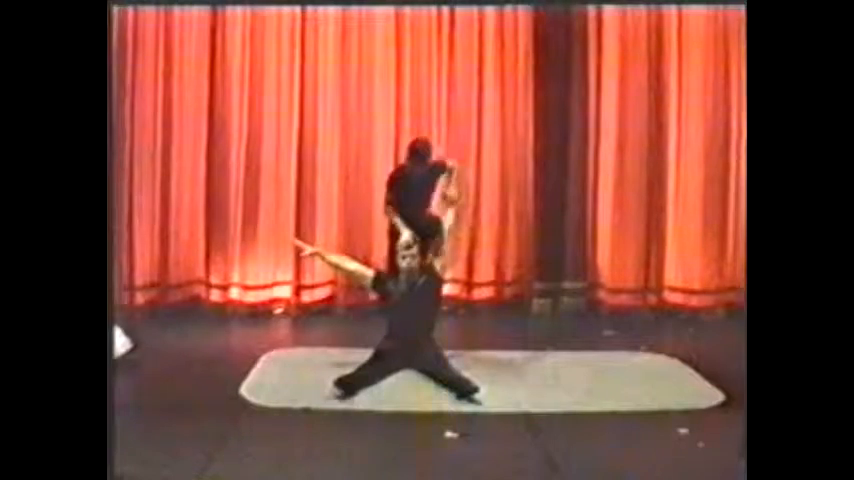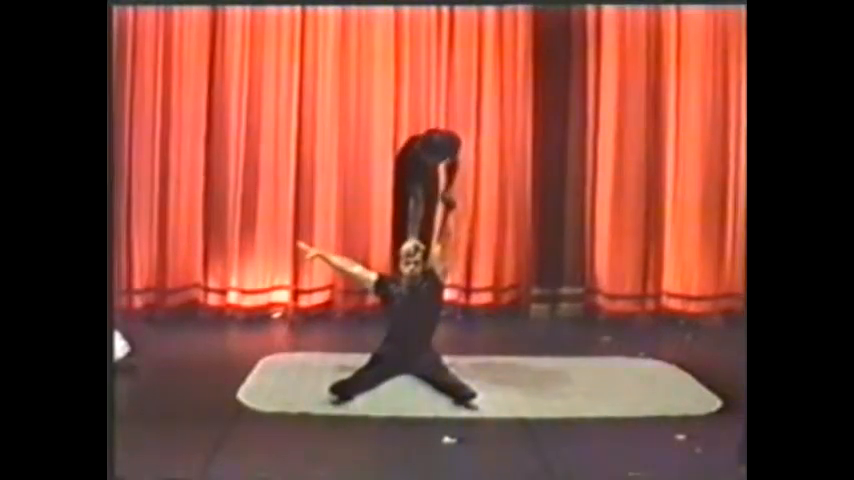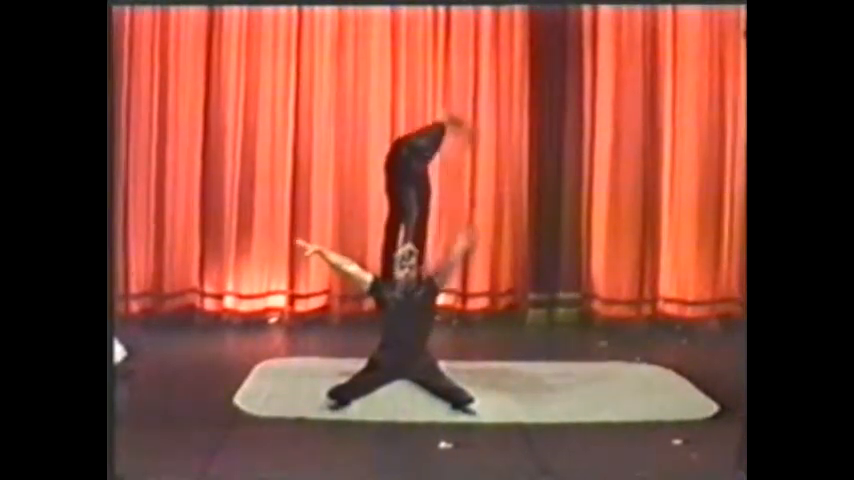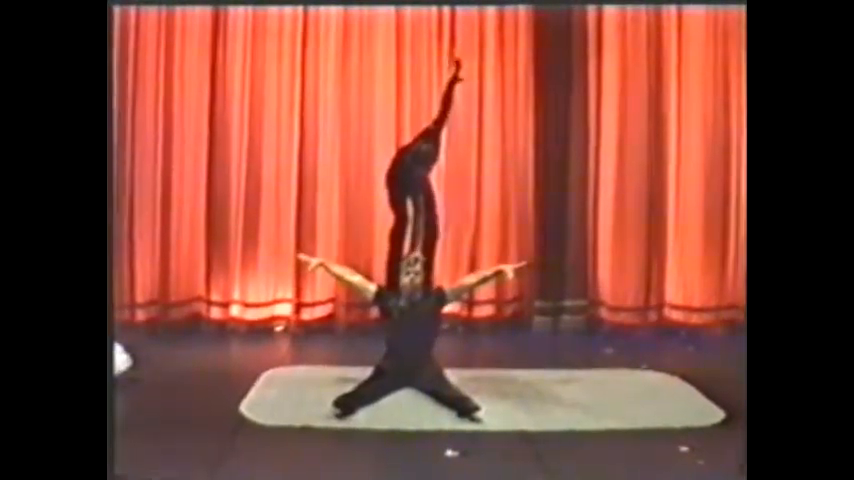
dt=1s
person 1, frame 1
left shoulder: (430, 278)
right shoulder: (388, 284)
left elbow: (442, 242)
right elbow: (350, 265)
left wrist: (449, 209)
right wrist: (318, 252)
left hip: (424, 349)
right hip: (393, 348)
left knee: (456, 382)
right knee: (358, 380)
left ankle: (467, 394)
right ankle: (346, 390)
person 1, frame 2
left shoulder: (432, 283)
right shoulder: (391, 286)
left elbow: (441, 246)
right elbow: (354, 269)
left wrist: (446, 212)
right wrist: (321, 253)
left hip: (423, 355)
right hip: (391, 353)
left knee: (458, 391)
right knee: (357, 383)
left ankle: (464, 399)
right ankle: (342, 395)
person 1, frame 3
left shoulder: (427, 289)
right shoulder: (384, 290)
left elbow: (450, 264)
right elbow: (351, 268)
left wrist: (463, 245)
right wrist: (320, 250)
left hip: (419, 361)
right hip: (387, 360)
left knee: (458, 398)
right knee: (346, 393)
left ankle: (462, 403)
right ankle: (338, 400)
person 1, frame 4
left shoulder: (433, 299)
right shoulder: (388, 299)
left elbow: (467, 283)
right elbow: (354, 278)
left wrist: (496, 271)
right wrist: (323, 263)
left hip: (425, 369)
right hip: (392, 368)
left knee: (463, 406)
right knee: (351, 402)
person 2, frame 1
left shoulder: (435, 168)
right shoulder: (398, 175)
left elbow: (452, 168)
right elbow: (388, 206)
left wrist: (450, 188)
left hip: (422, 220)
right hip: (402, 223)
person 2, frame 2
left shoulder: (452, 143)
right shoulder: (412, 155)
left elbow: (453, 163)
right elbow: (425, 192)
left wrist: (448, 190)
left hip: (428, 171)
right hip: (408, 170)
left knee: (427, 219)
right knee: (402, 217)
person 2, frame 3
left shoulder: (434, 134)
right shoulder: (400, 160)
left elbow: (449, 120)
right elbow: (407, 210)
left wrist: (462, 128)
left hip: (417, 174)
right hip: (401, 174)
left knee: (420, 217)
right knee: (398, 215)
right ankle: (388, 276)
person 2, frame 4
left shoulder: (430, 139)
left hip: (414, 180)
right hip: (405, 180)
left knee: (417, 222)
right knee: (402, 221)
left ankle: (424, 281)
